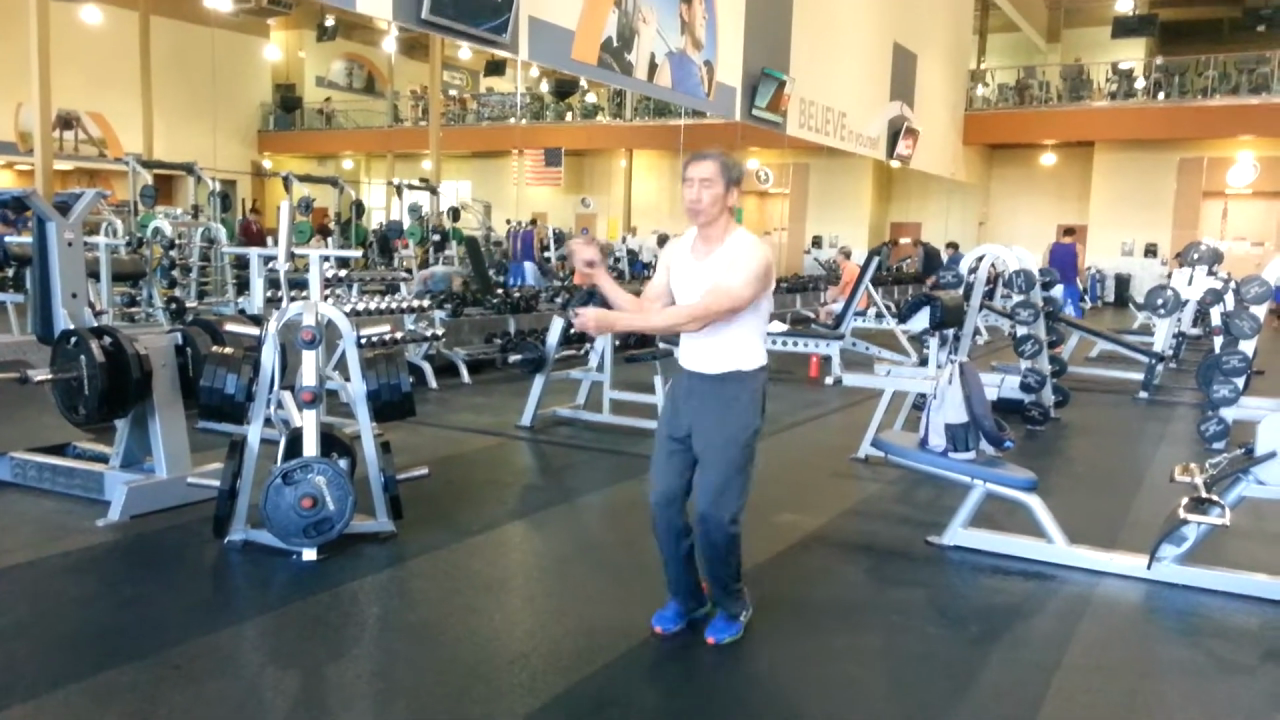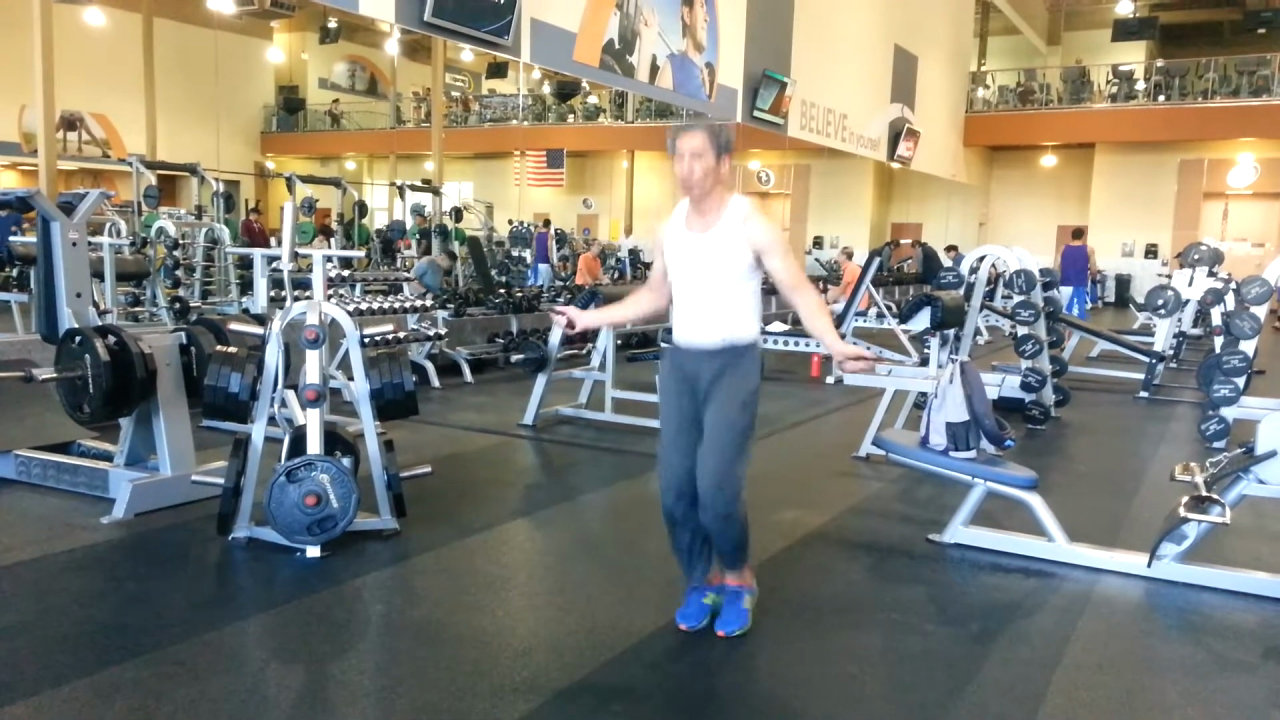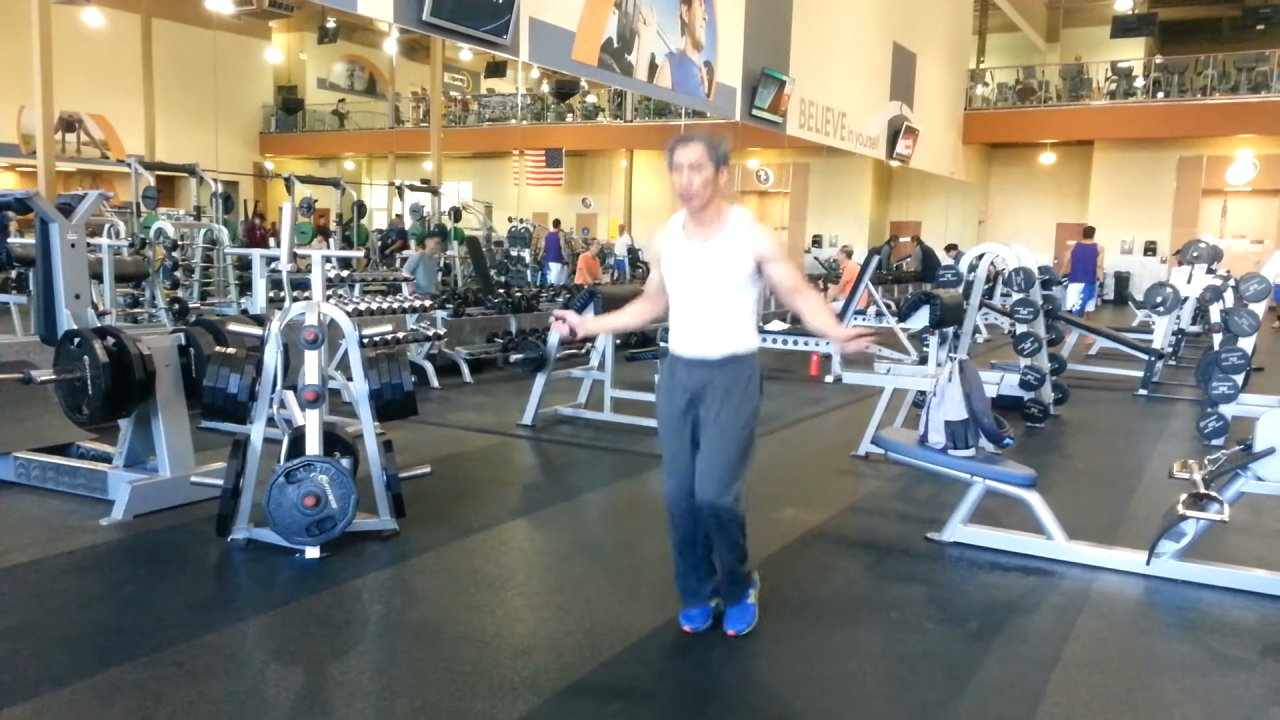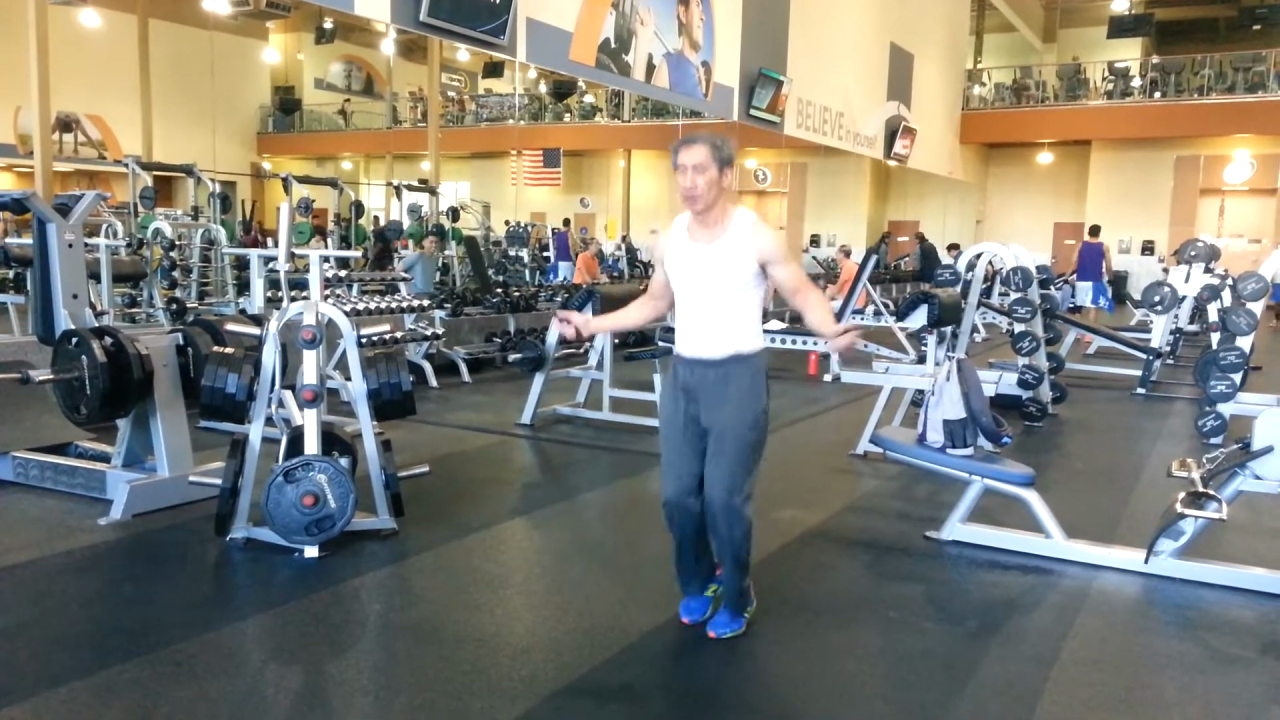
dt=0.4s
person 1, frame 1
left shoulder: (752, 255)
right shoulder: (674, 252)
left elbow: (698, 316)
right elbow: (646, 309)
left wrist: (614, 321)
right wrist: (600, 276)
left hip: (735, 388)
right hip: (686, 385)
left knee: (713, 511)
right knee: (664, 501)
left ankle: (730, 605)
right ankle: (687, 596)
person 1, frame 2
left shoulder: (753, 224)
right shoulder: (668, 228)
left elbow: (801, 292)
left wrist: (835, 345)
right wrist: (595, 318)
left hip: (734, 364)
right hip: (681, 362)
left knee: (715, 484)
right knee: (675, 486)
left ankle: (737, 579)
right ankle: (702, 583)
person 1, frame 3
left shoulder: (753, 236)
right shoulder: (664, 240)
left elbow: (800, 295)
left wrist: (837, 333)
right wrist: (591, 324)
left hip: (732, 373)
right hip: (678, 373)
left knee: (713, 494)
right knee: (680, 495)
left ankle: (739, 587)
right ankle: (700, 594)
person 1, frame 4
left shoulder: (758, 237)
right shoulder: (669, 240)
left elbow: (804, 296)
left wrist: (832, 332)
right wrist: (594, 323)
left hip: (738, 375)
right hip: (684, 373)
left knee: (724, 498)
right knee: (677, 496)
left ankle: (735, 598)
right ankle: (703, 580)
